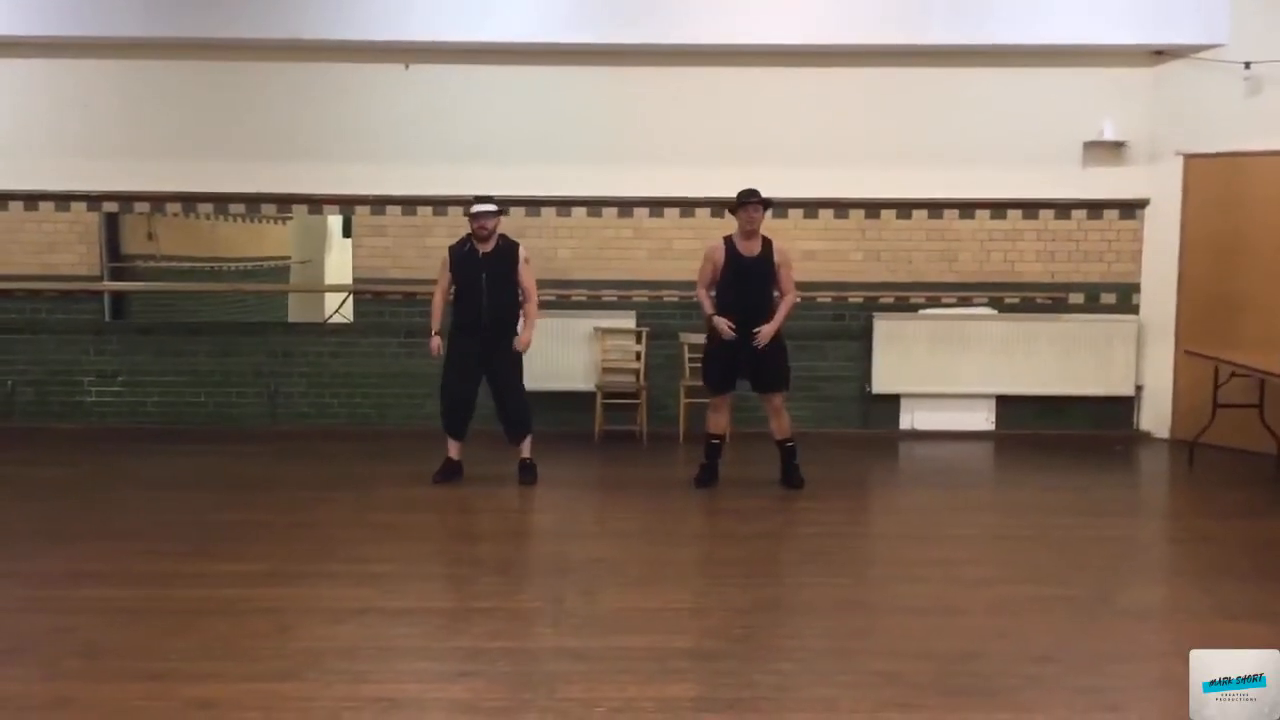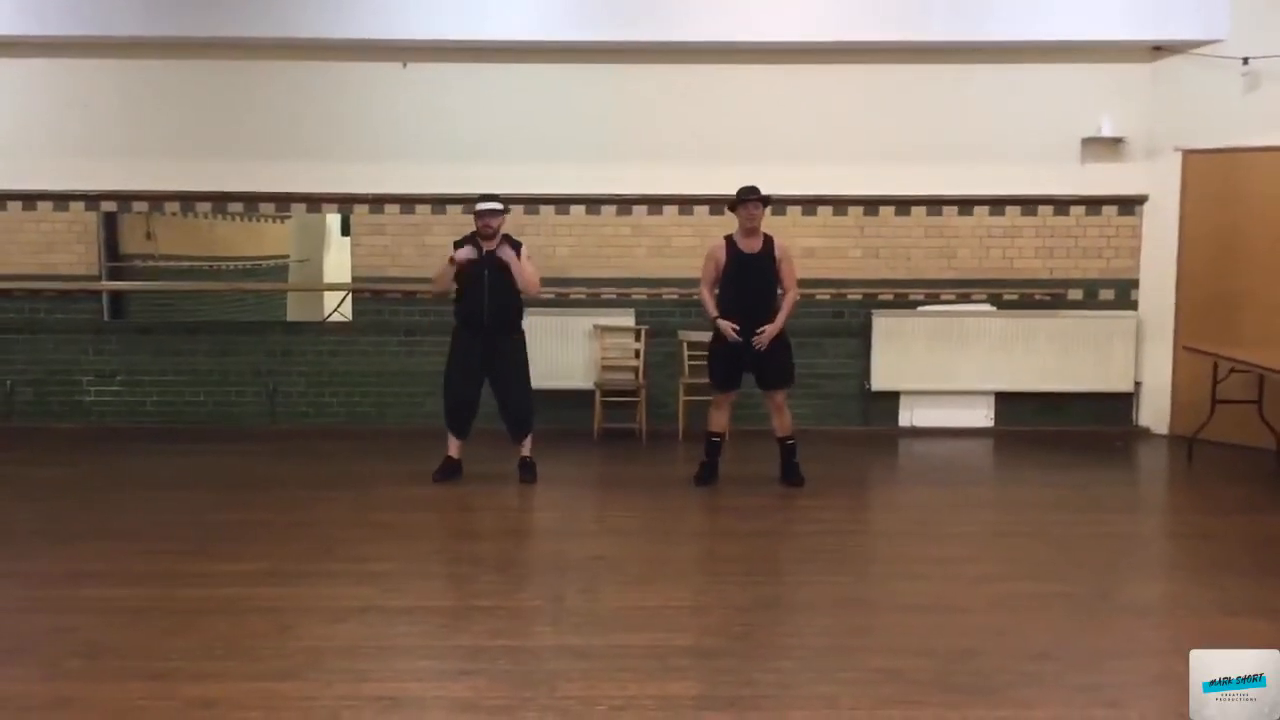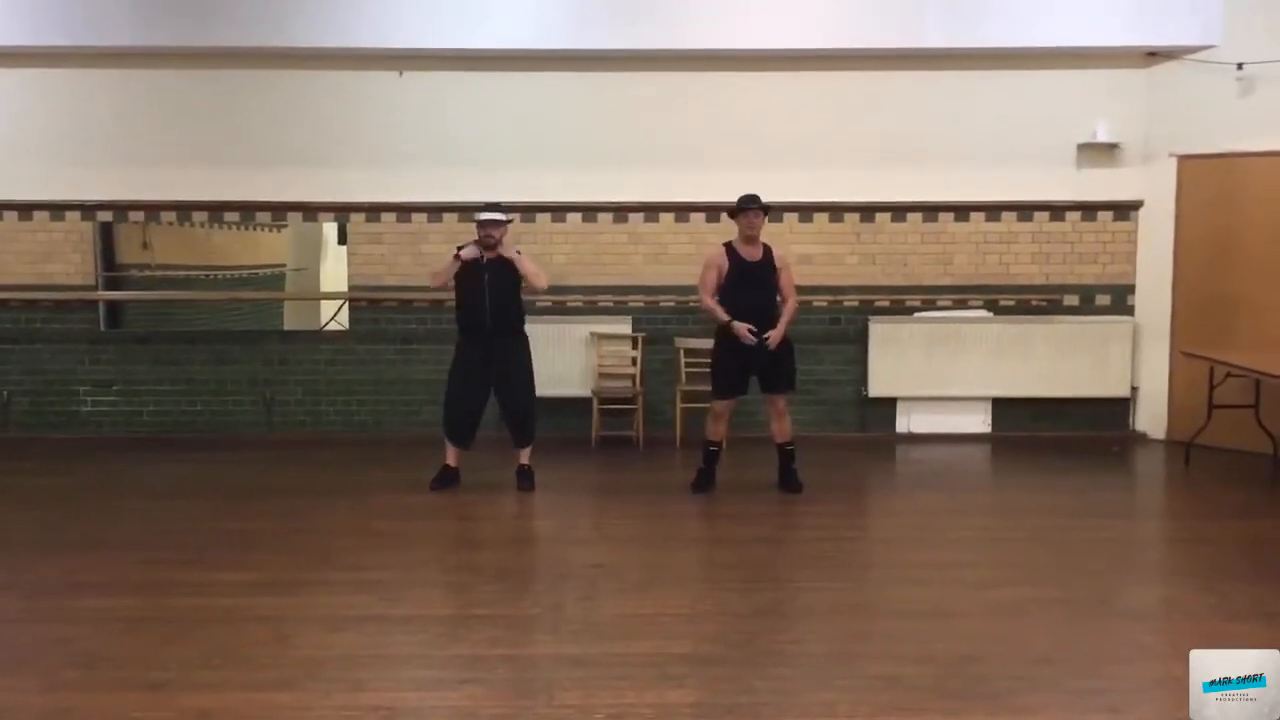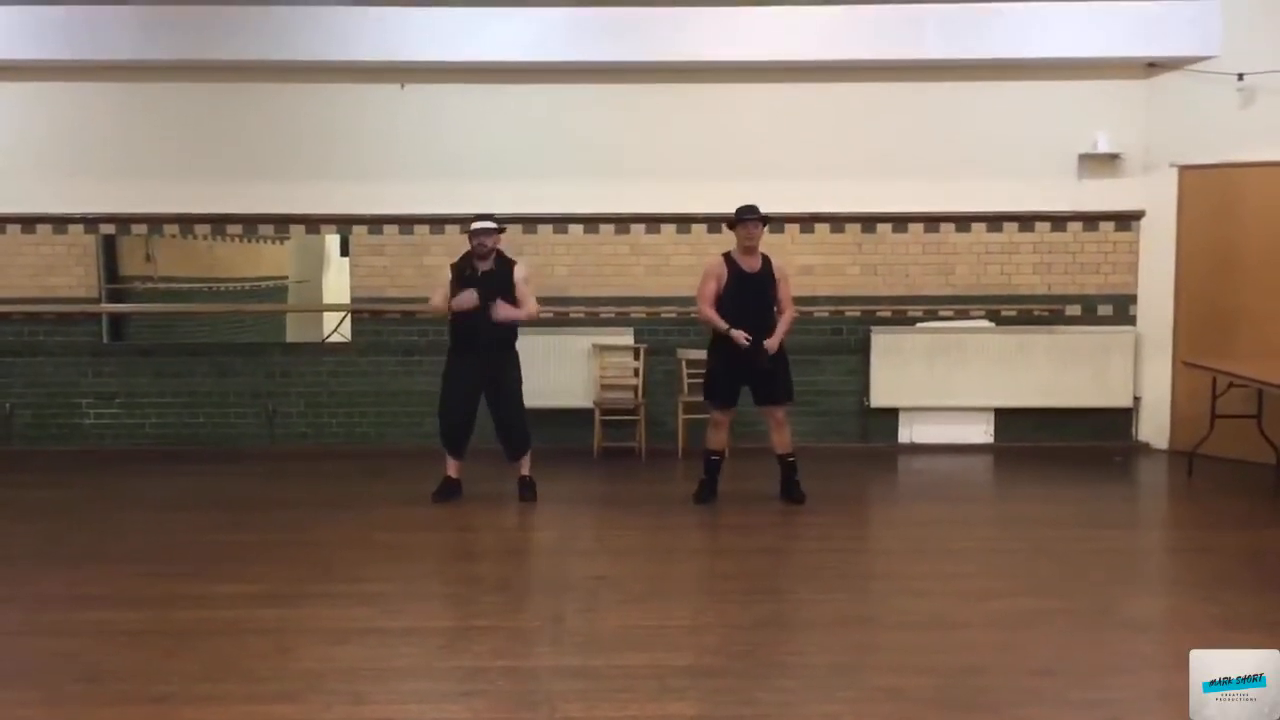
dt=0.4s
person 1, frame 1
left shoulder: (775, 252)
right shoulder: (718, 250)
left elbow: (789, 294)
right elbow: (702, 288)
left wrist: (773, 325)
right wrist: (713, 317)
left hip: (764, 336)
right hip: (725, 335)
left knee: (775, 401)
right knee: (718, 400)
left ankle: (790, 467)
right ankle: (710, 466)
person 1, frame 2
left shoulder: (777, 248)
right shoulder: (720, 248)
left elbow: (791, 291)
right elbow: (706, 289)
left wrist: (776, 325)
right wrist: (717, 319)
left hip: (768, 334)
right hip: (729, 334)
left knee: (777, 399)
right knee: (721, 397)
left ankle: (789, 464)
right ankle: (710, 463)
person 1, frame 3
left shoulder: (775, 258)
right shoulder: (720, 256)
left elbow: (790, 299)
right elbow: (706, 297)
left wrist: (780, 329)
right wrist: (731, 323)
left hip: (771, 340)
right hip: (732, 341)
left knee: (779, 404)
right knee: (720, 407)
left ankle: (788, 471)
right ankle: (707, 470)
person 1, frame 4
left shoulder: (774, 268)
right shoulder: (719, 267)
left elbow: (787, 309)
right elbow: (703, 307)
left wrist: (777, 337)
right wrist: (729, 330)
left hip: (766, 353)
right hip: (727, 352)
left knee: (778, 416)
right knee: (719, 416)
left ankle: (790, 482)
right ankle: (709, 482)
person 2, frame 1
left shoulder: (515, 252)
right shoulder: (455, 253)
left elbow: (530, 293)
right elbow: (441, 294)
left wrist: (527, 329)
right wrist: (435, 332)
left hip: (503, 339)
right hip: (464, 339)
left knee: (513, 398)
right knee: (455, 398)
left ankle: (526, 460)
right ankle: (453, 461)
person 2, frame 2
left shoulder: (518, 250)
right shoulder: (460, 248)
left elbow: (533, 289)
right elbow: (439, 286)
left wrist: (511, 261)
right wrist: (454, 262)
left hip: (507, 337)
right hip: (468, 336)
left knee: (517, 398)
right knee: (458, 396)
left ankle: (526, 459)
right ankle: (453, 459)
person 2, frame 3
left shoulder: (514, 260)
right shoulder: (463, 257)
left elbow: (540, 284)
right elbow: (434, 283)
left wrist: (513, 256)
right wrist: (459, 259)
left hip: (511, 344)
right hip: (471, 345)
left knee: (520, 405)
right knee: (459, 405)
left ankle: (524, 467)
right ankle: (450, 467)
person 2, frame 4
left shoulder: (513, 270)
right shoulder: (456, 270)
left elbow: (532, 308)
right elbow: (434, 305)
left wrist: (513, 313)
right wrist: (454, 304)
left hip: (501, 356)
right hip: (463, 356)
left knee: (511, 417)
right knee: (453, 417)
left ankle: (525, 478)
right ankle: (452, 479)
